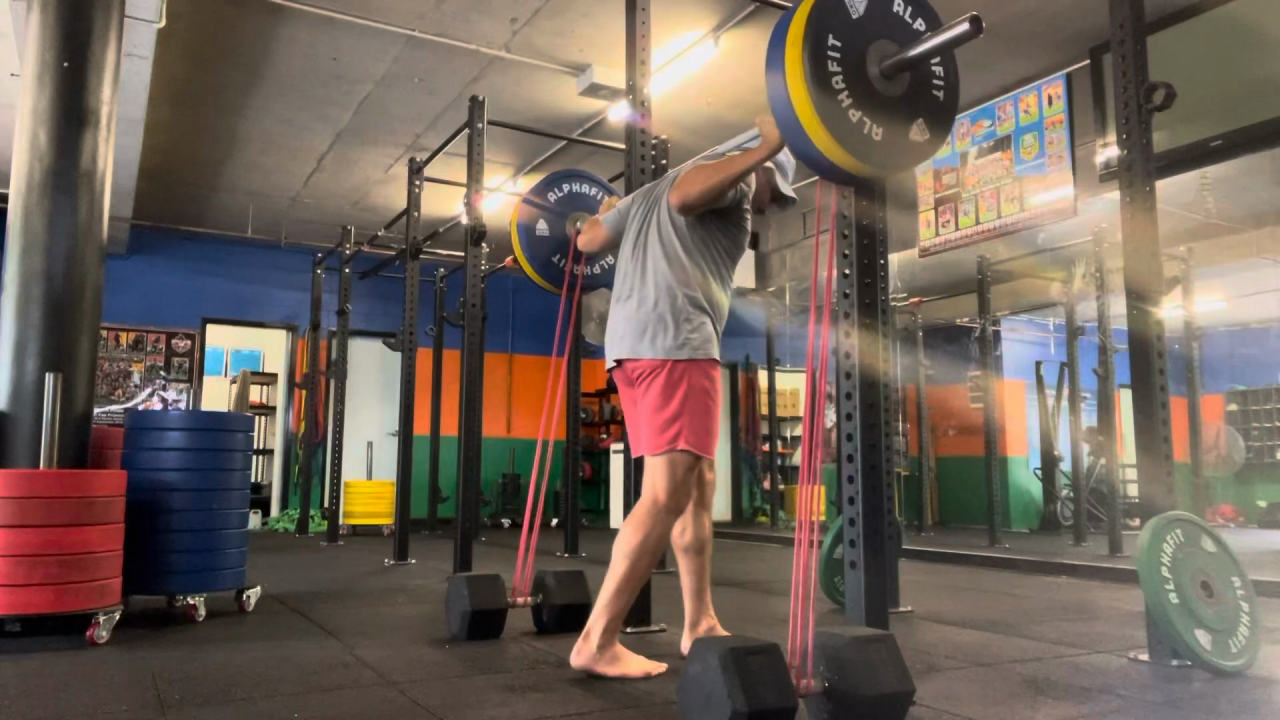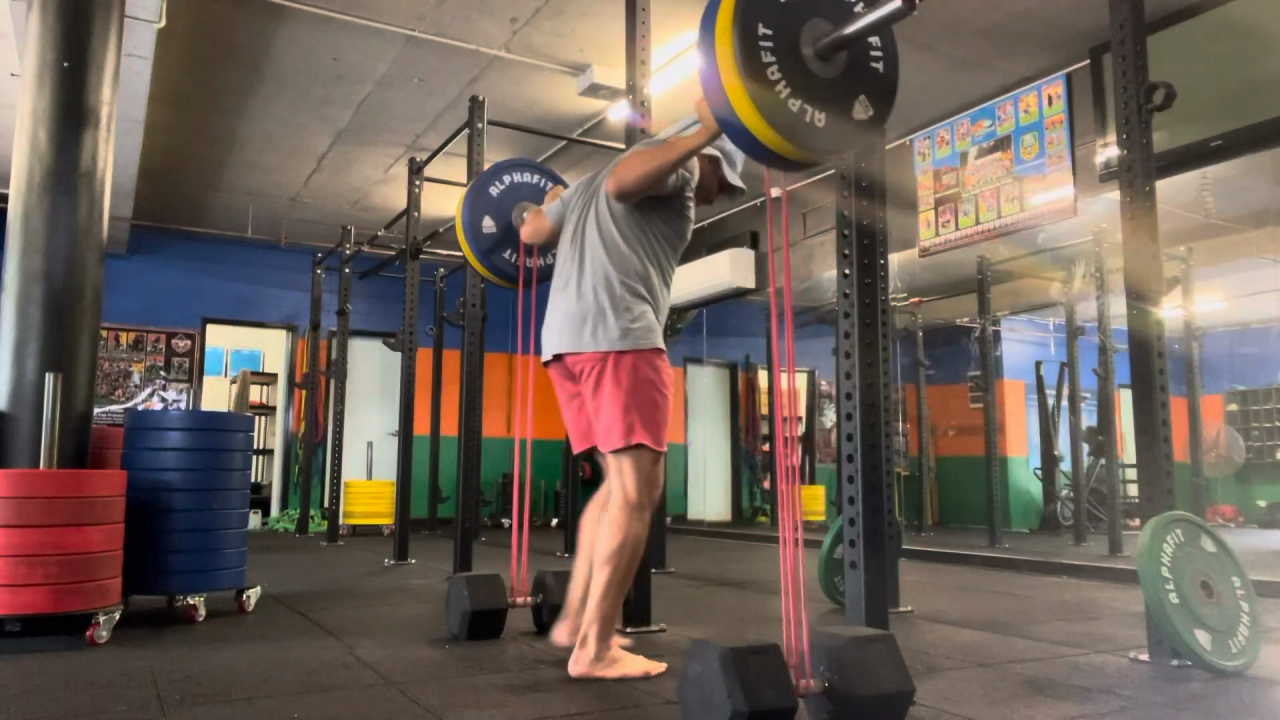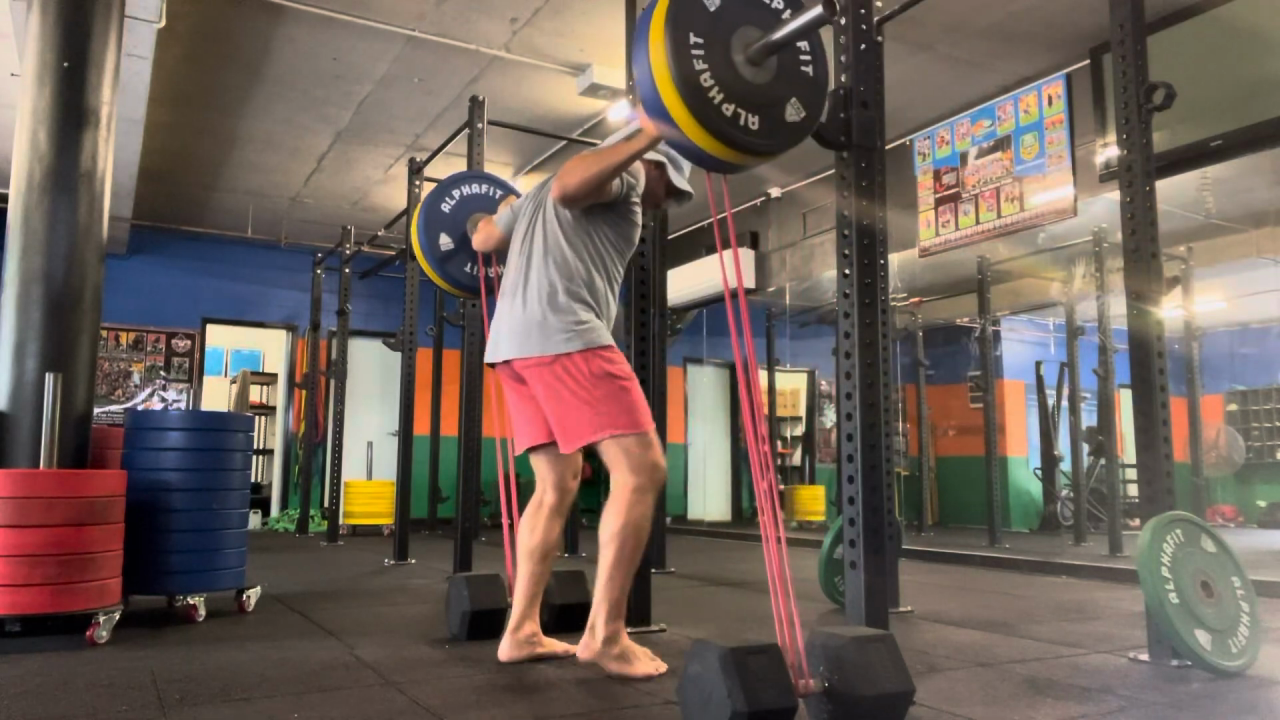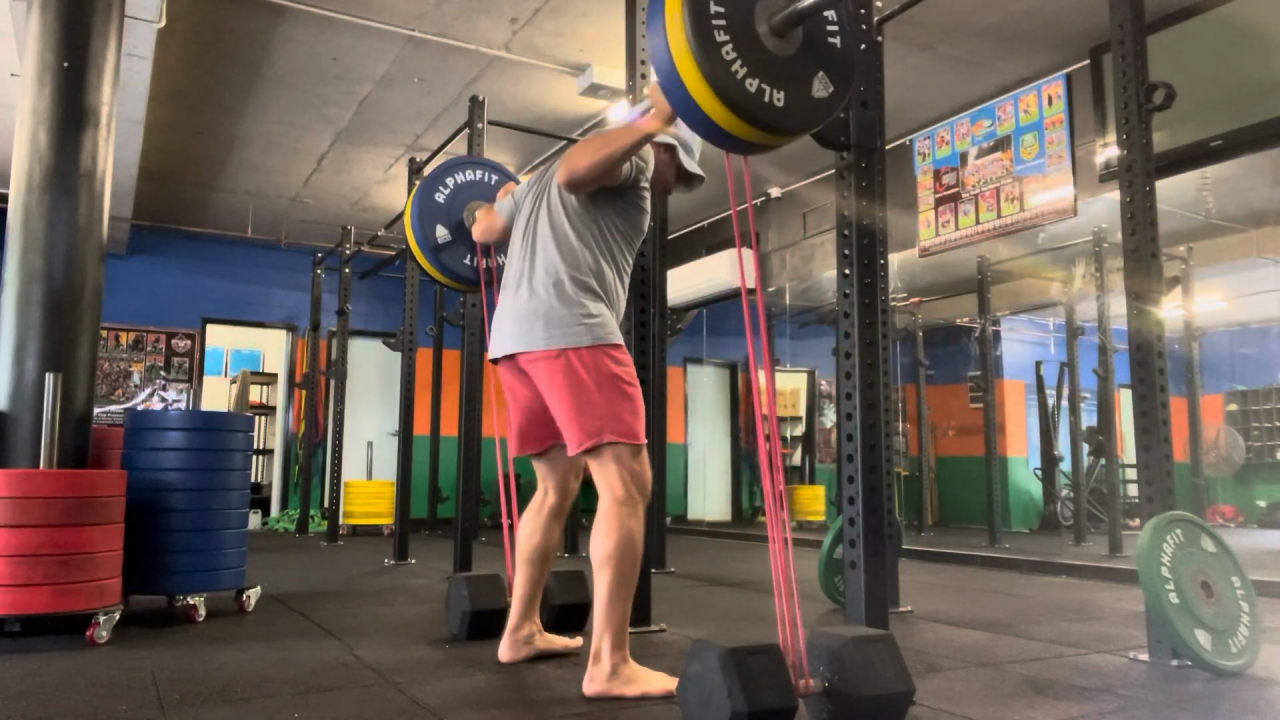
dt=0.7s
person 1, frame 1
left shoulder: (649, 190)
right shoulder: (734, 174)
left elbow: (588, 238)
right elbow: (686, 194)
left wrist: (607, 211)
right wrist: (769, 146)
left hip: (633, 345)
right hip: (675, 343)
left knee: (698, 485)
right knee: (667, 494)
left ankle: (700, 625)
right ankle: (597, 641)
person 1, frame 2
left shoulder: (588, 185)
right shoulder: (677, 164)
left elbow: (531, 231)
right elbow: (623, 181)
left wrist: (548, 202)
right wrist: (707, 130)
left hip: (566, 337)
right hip: (617, 334)
left knee: (621, 484)
right knee: (638, 489)
left ankle: (576, 615)
right ankle: (594, 647)
person 1, frame 3
left shoulder: (538, 196)
right shoulder: (625, 171)
left elbow: (484, 240)
right elbow: (568, 185)
left wrist: (501, 213)
right wrist: (649, 135)
left hip: (516, 342)
right hip: (565, 336)
left knee: (558, 485)
right knee: (641, 470)
left ankle: (521, 630)
right ankle: (605, 633)
person 1, frame 4
left shoulder: (541, 179)
right shoulder: (633, 154)
left elbow: (483, 230)
right elbow: (575, 170)
left wrist: (503, 200)
right wrist: (658, 119)
left hip: (517, 335)
right hip: (571, 330)
left knee: (558, 486)
right knee: (627, 483)
left ankle: (521, 630)
right ankle: (609, 664)
